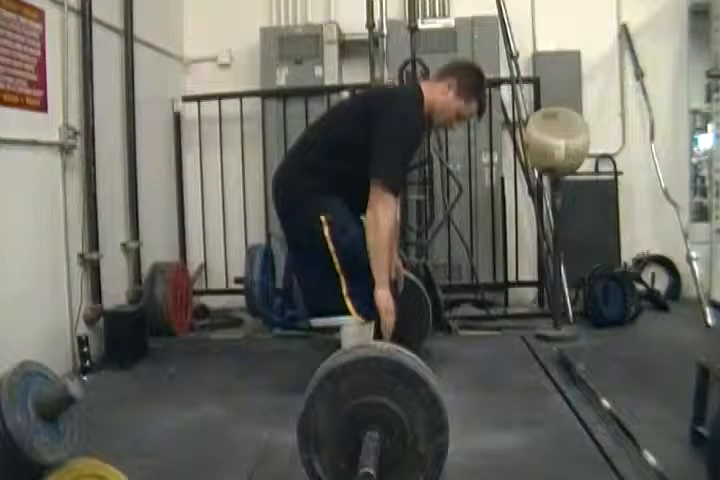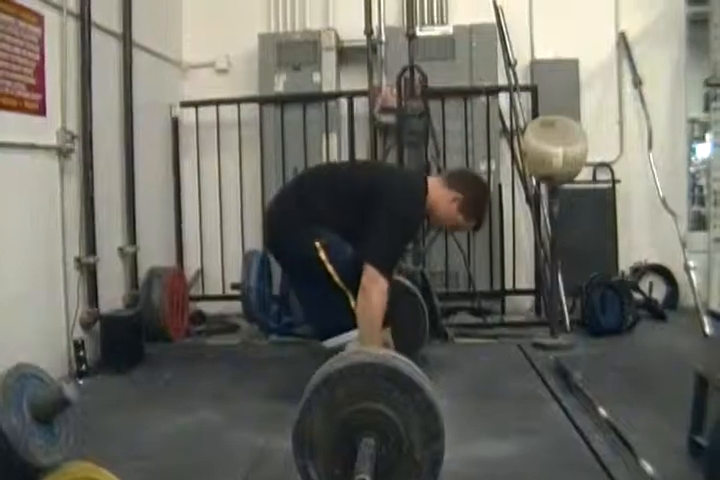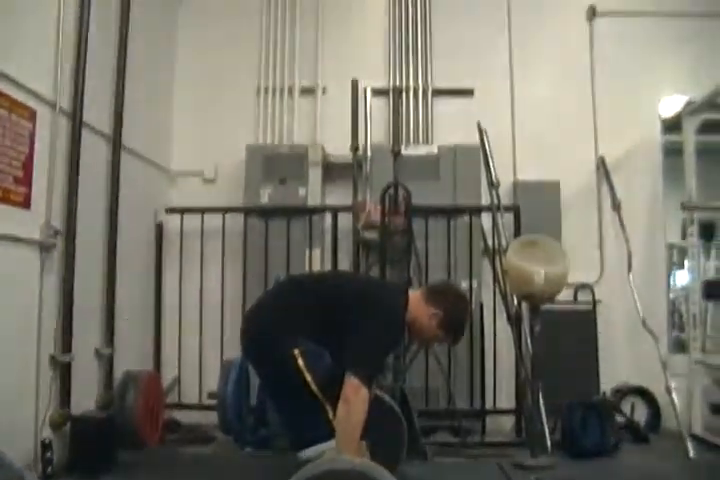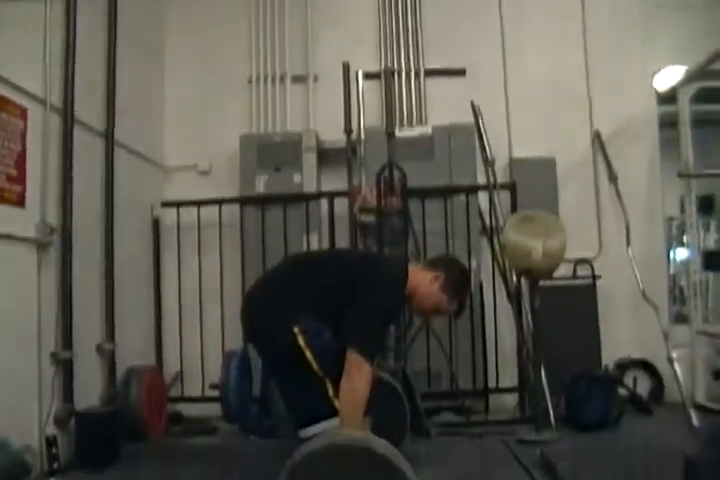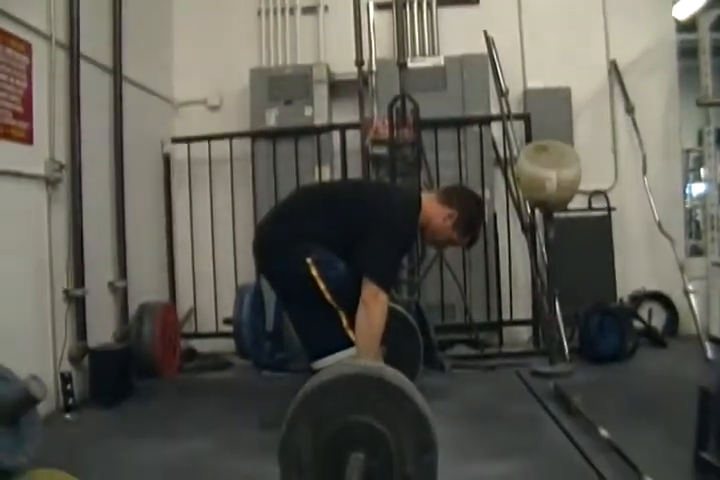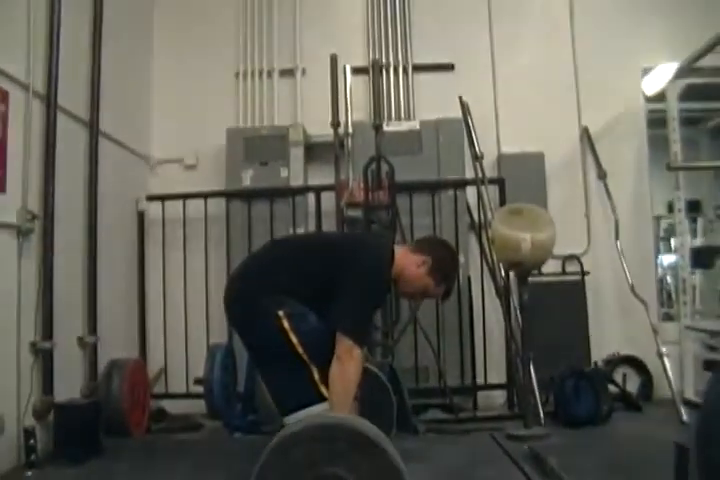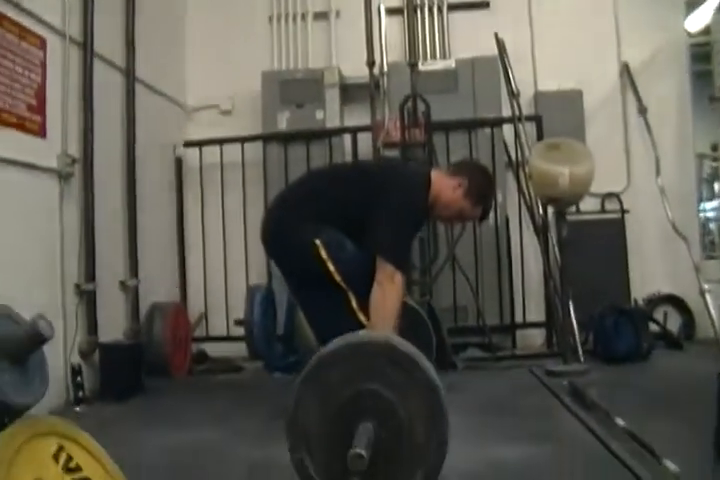
dt=0.4s
person 1, frame 1
left shoulder: (405, 107)
right shoulder: (402, 113)
left elbow: (388, 196)
right elbow: (381, 203)
left wrist: (392, 251)
right wrist: (382, 285)
left hip: (316, 190)
right hip: (307, 191)
left knee: (359, 291)
right knee: (355, 305)
person 1, frame 2
left shoulder: (408, 191)
right shoulder: (404, 204)
left elbow: (376, 274)
right elbow: (372, 285)
left wrist: (379, 330)
left hip: (294, 219)
right hip: (296, 223)
right knee: (359, 324)
person 1, frame 3
left shoulder: (388, 308)
right shoulder: (387, 318)
left elbow: (354, 385)
right elbow: (354, 395)
left wrist: (356, 447)
left hip: (274, 328)
right hip: (275, 332)
right knee: (335, 434)
person 1, frame 4
left shoulder: (388, 279)
right shoulder: (384, 288)
left elbow: (358, 363)
right elbow: (357, 369)
left hip: (275, 307)
right hip: (275, 310)
right knee: (332, 412)
person 1, frame 5
left shoulder: (401, 207)
right shoulder: (397, 218)
right elbow: (373, 298)
left hip: (285, 239)
right hip: (286, 241)
right knee: (346, 341)
person 1, frame 6
left shoulder: (374, 260)
right shoulder: (370, 269)
left elbow: (348, 350)
right elbow: (347, 353)
left hip: (258, 293)
right hip: (259, 295)
right knee: (316, 399)
person 1, frame 7
left shoulder: (411, 187)
right shoulder: (407, 194)
left elbow: (392, 275)
right elbow: (387, 279)
left wrist: (388, 333)
left hip: (293, 225)
right hip: (295, 225)
right knee: (357, 328)
